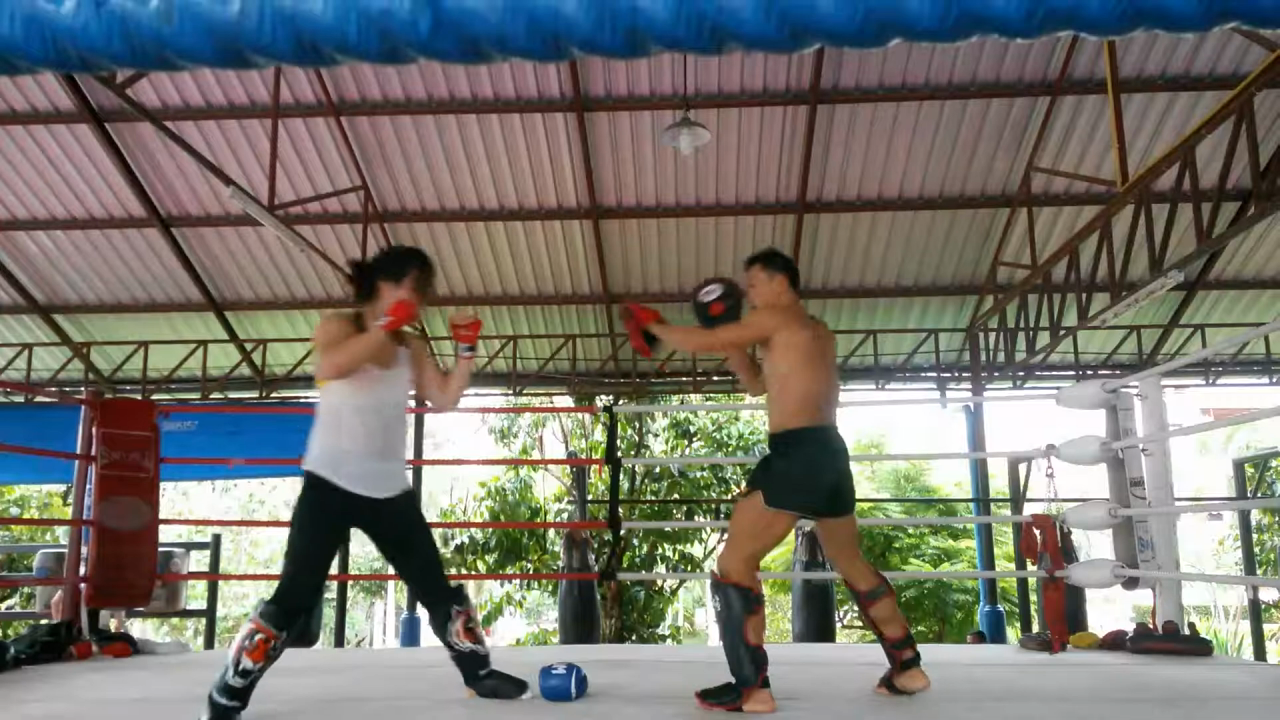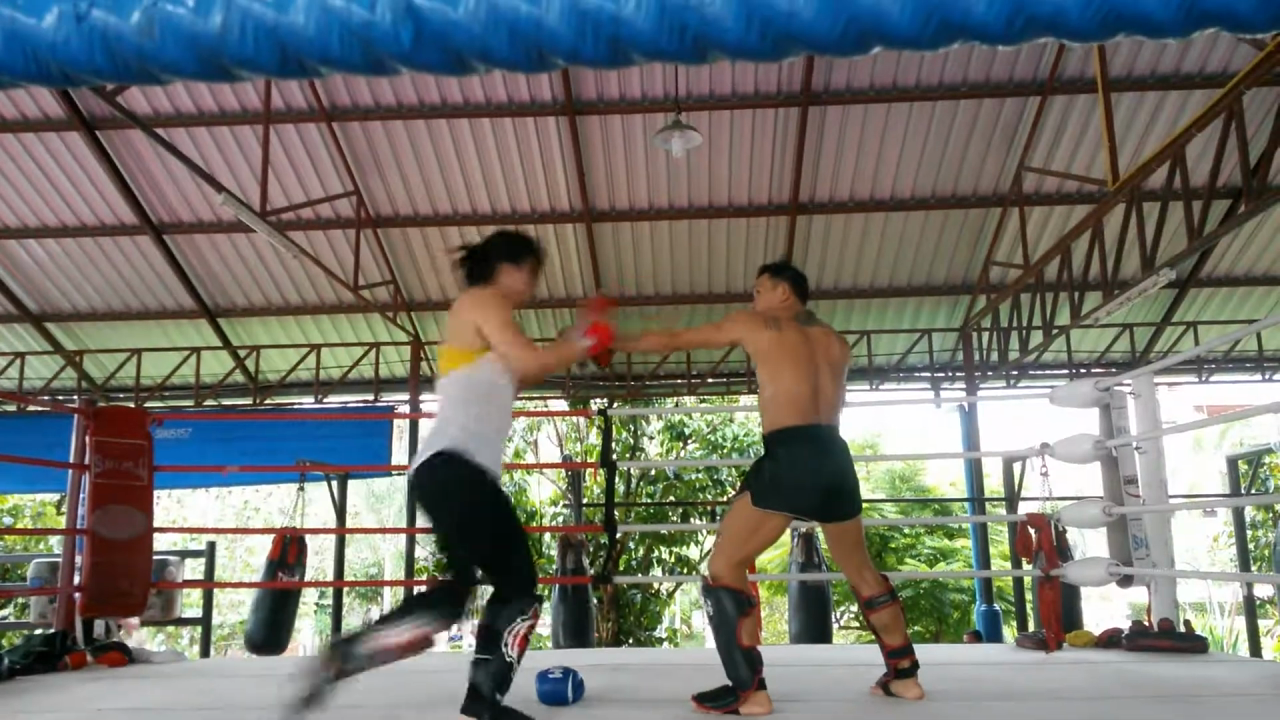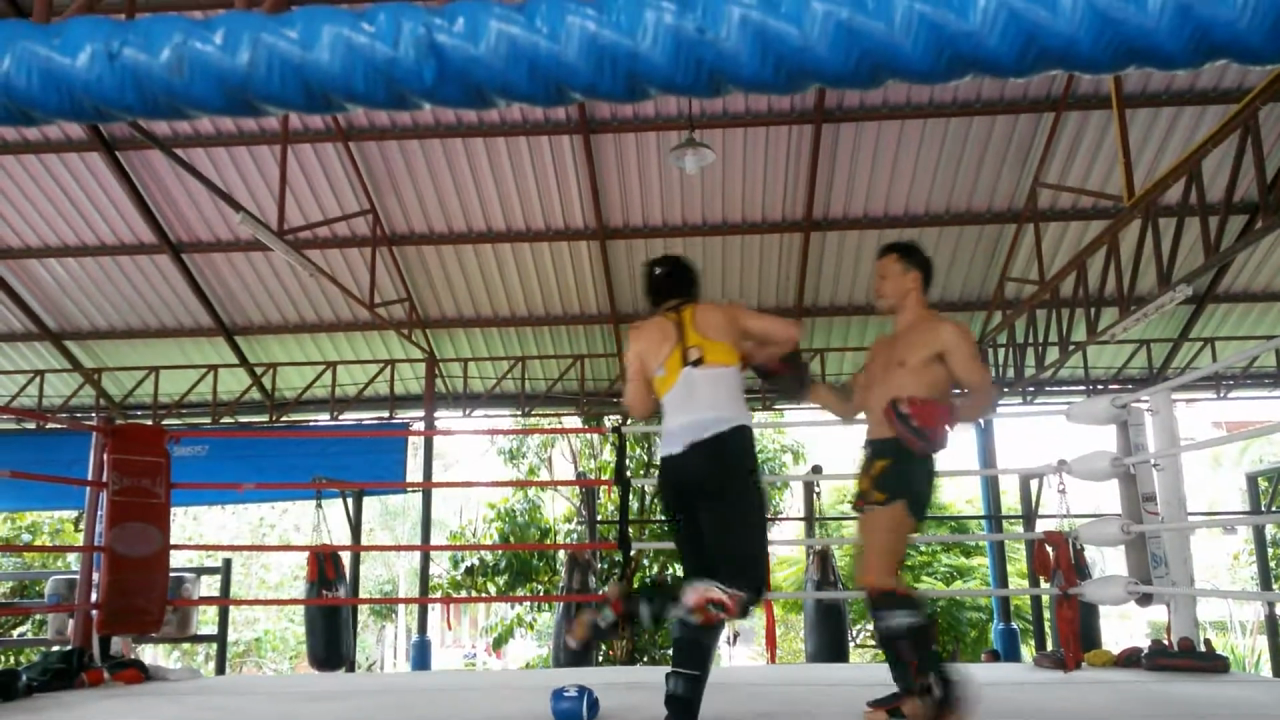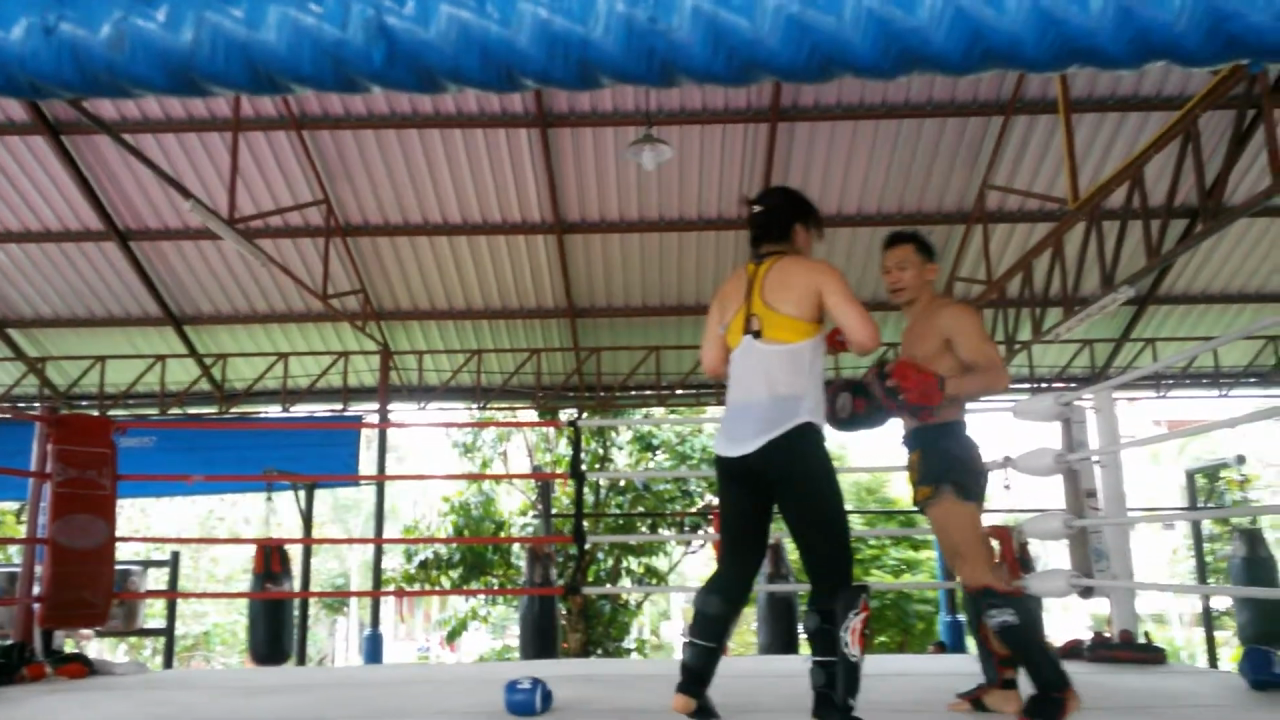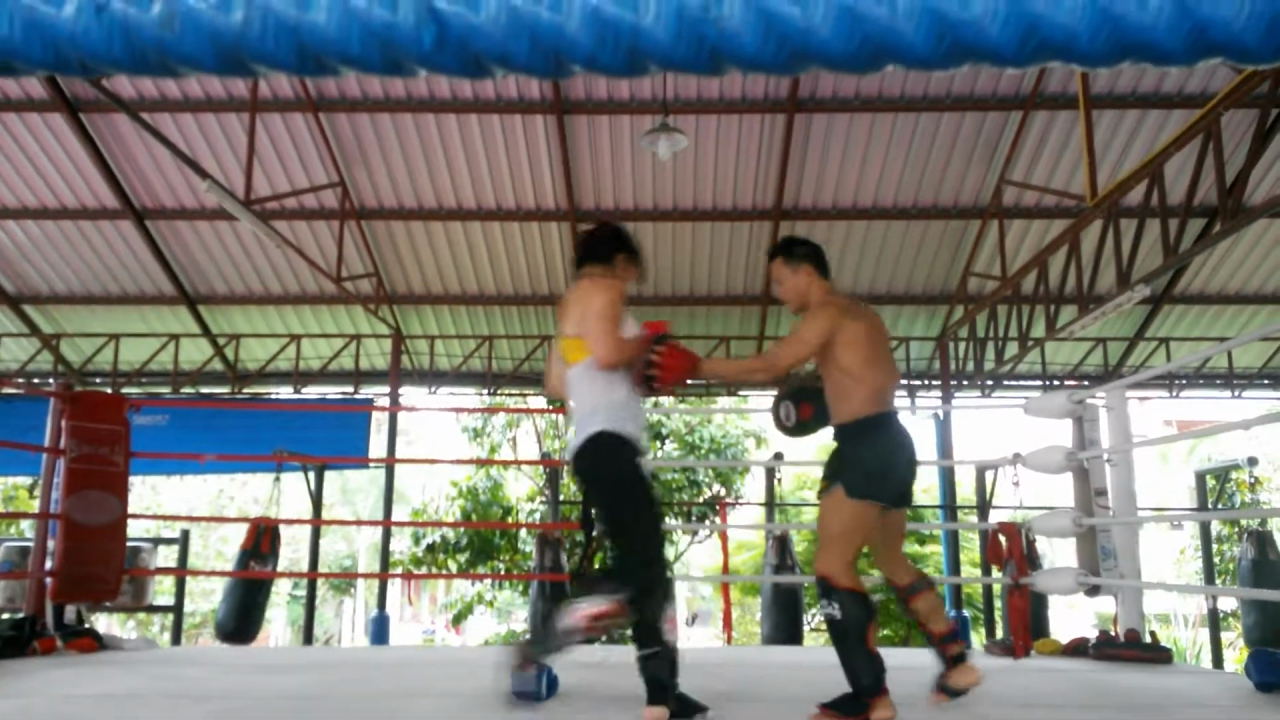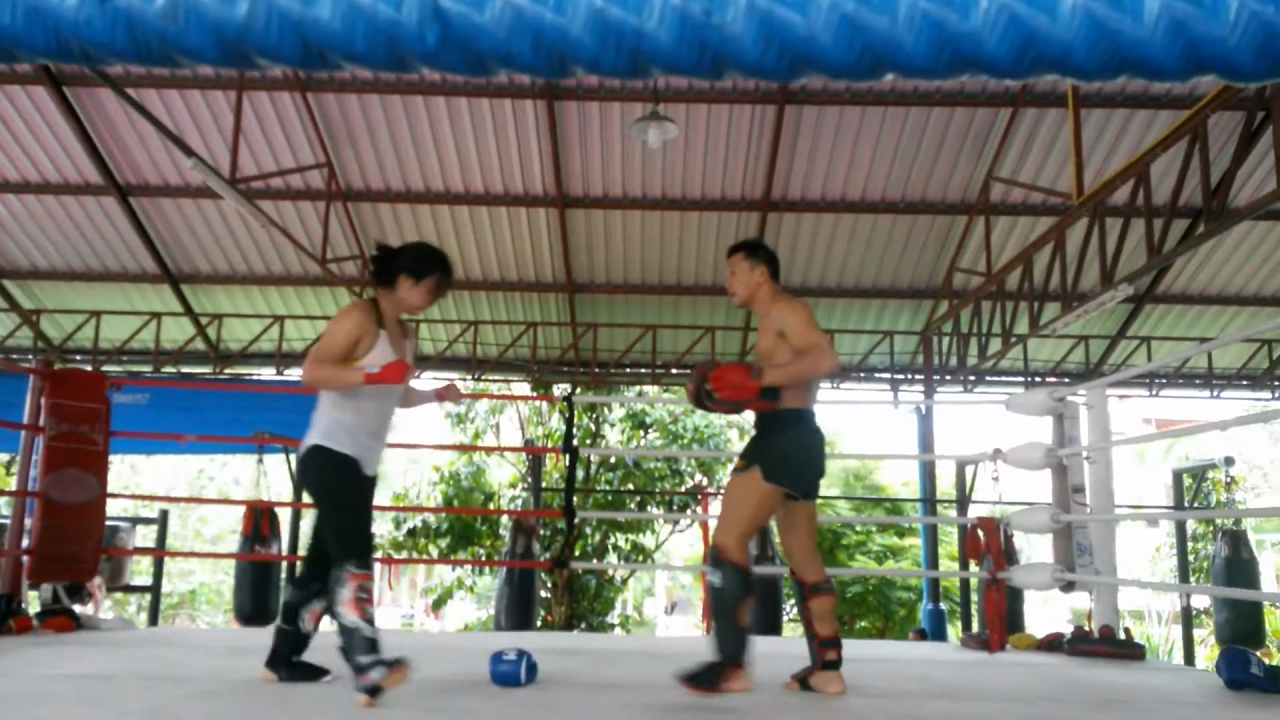
dt=0.7s
person 1, frame 1
left shoulder: (410, 346)
right shoulder: (337, 326)
left elbow: (446, 397)
right elbow: (329, 367)
left wrist: (465, 348)
right wrist: (384, 326)
left hip: (389, 492)
right hip: (328, 486)
left knee: (436, 590)
right knee: (294, 598)
left ankle: (478, 672)
person 1, frame 2
left shoulder: (482, 312)
right shoulder: (482, 304)
left elbow: (511, 375)
right elbow: (526, 363)
left wrist: (575, 335)
right wrist: (583, 343)
left hip: (472, 472)
right hip: (450, 464)
left knee: (519, 589)
right knee: (450, 600)
right ankle: (341, 659)
person 1, frame 3
left shoulder: (641, 336)
right shoulder: (721, 314)
left elbow: (637, 409)
right elbow: (790, 334)
right wrist: (757, 356)
left hip: (675, 462)
right hip: (724, 448)
left knee: (704, 591)
right knee: (741, 582)
right ankle: (619, 608)
person 1, frame 4
left shoulder: (731, 286)
right shoulder: (815, 273)
left elbow: (712, 364)
right elbow: (866, 338)
right wrist: (829, 338)
left hip: (734, 446)
right hip: (790, 440)
left knee: (736, 568)
right knee: (833, 576)
person 1, frame 5
left shoulder: (573, 304)
right shoulder: (602, 288)
left elbow: (556, 385)
right elbow: (607, 353)
right wrist: (645, 341)
left hip: (598, 447)
right hip: (607, 445)
left knee: (643, 570)
right knee: (640, 571)
right ankle: (535, 654)
person 1, frame 6
left shoulder: (403, 334)
right shoulder: (358, 318)
right elbow: (312, 369)
left wrist: (432, 395)
right wrist: (374, 374)
left hip: (361, 466)
right hip: (329, 456)
left knee: (324, 564)
right knee: (354, 556)
left ankle: (282, 656)
right ankle: (368, 668)
person 2, frame 1
left shoulder: (775, 317)
right shoulder: (820, 332)
left elbow: (705, 343)
left wrist: (652, 325)
right wrist: (728, 332)
left hip: (796, 455)
right hip: (830, 453)
left knee: (734, 563)
right knee: (852, 564)
left ankle: (751, 686)
right ankle: (907, 667)
person 2, frame 2
left shoulder: (753, 323)
right shoulder: (830, 339)
left elbow: (673, 339)
left wrist: (617, 342)
left hip: (788, 457)
right hip: (833, 456)
left knee: (723, 566)
right knee: (860, 569)
left ankle: (748, 688)
right ankle: (904, 672)
person 2, frame 3
left shoulder: (944, 332)
right shoulder: (883, 348)
left elbow: (985, 393)
right elbow: (847, 407)
left wrist: (945, 412)
right wrist: (803, 382)
left hip: (902, 465)
right hip: (879, 466)
left knee: (874, 578)
right knee: (882, 583)
person 2, frame 4
left shoulder: (953, 316)
right shoulder: (915, 331)
left elbow: (996, 377)
left wrist: (940, 386)
right wrist: (882, 403)
left hip: (944, 452)
right hip: (929, 455)
left knee: (973, 574)
right knee: (973, 575)
person 2, frame 5
left shoulder: (826, 316)
right shoulder: (862, 315)
left elbow: (768, 367)
left wrist: (694, 366)
right wrist: (821, 402)
left hip: (865, 448)
right hip: (888, 444)
left knee: (834, 569)
right knee: (893, 562)
right ankle: (956, 662)
person 2, frame 6
left shoulder: (786, 309)
right shoulder: (776, 321)
left elbow: (827, 359)
left wrist: (761, 378)
right wrist: (744, 391)
left hip: (784, 436)
right hip: (797, 438)
left knee: (727, 541)
right knee: (800, 559)
left ankle: (730, 664)
right ankle: (827, 667)
